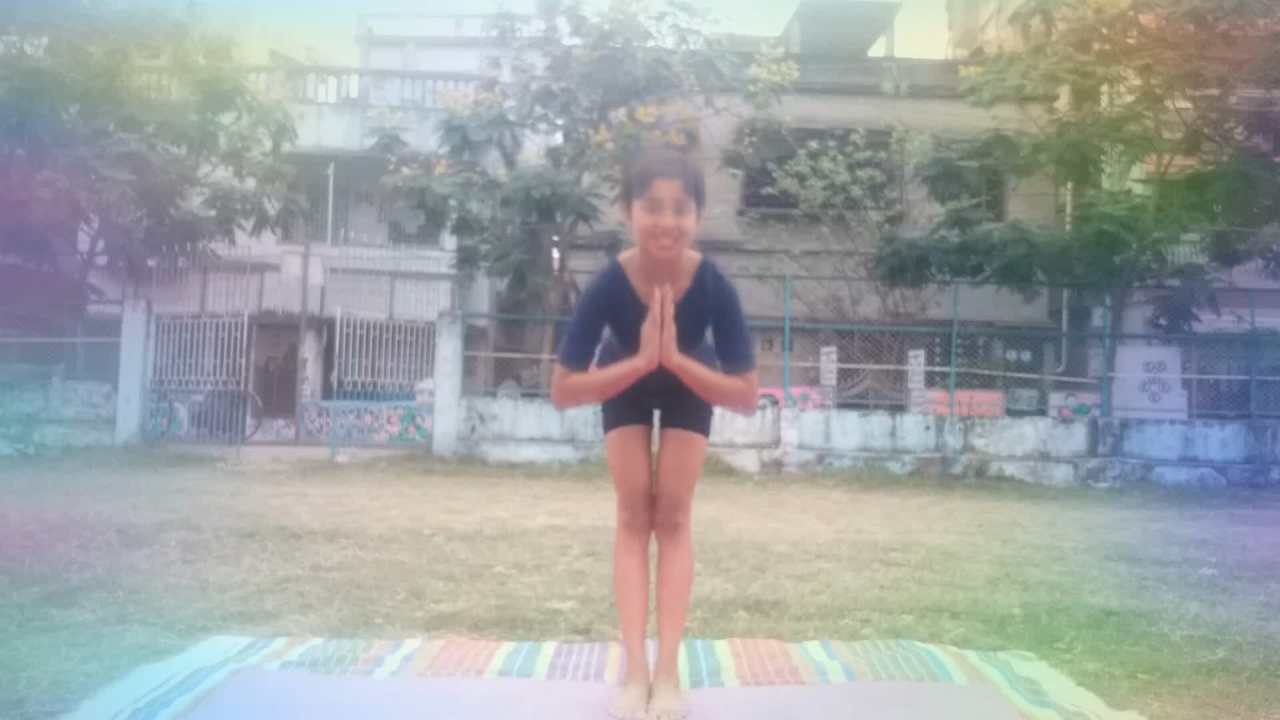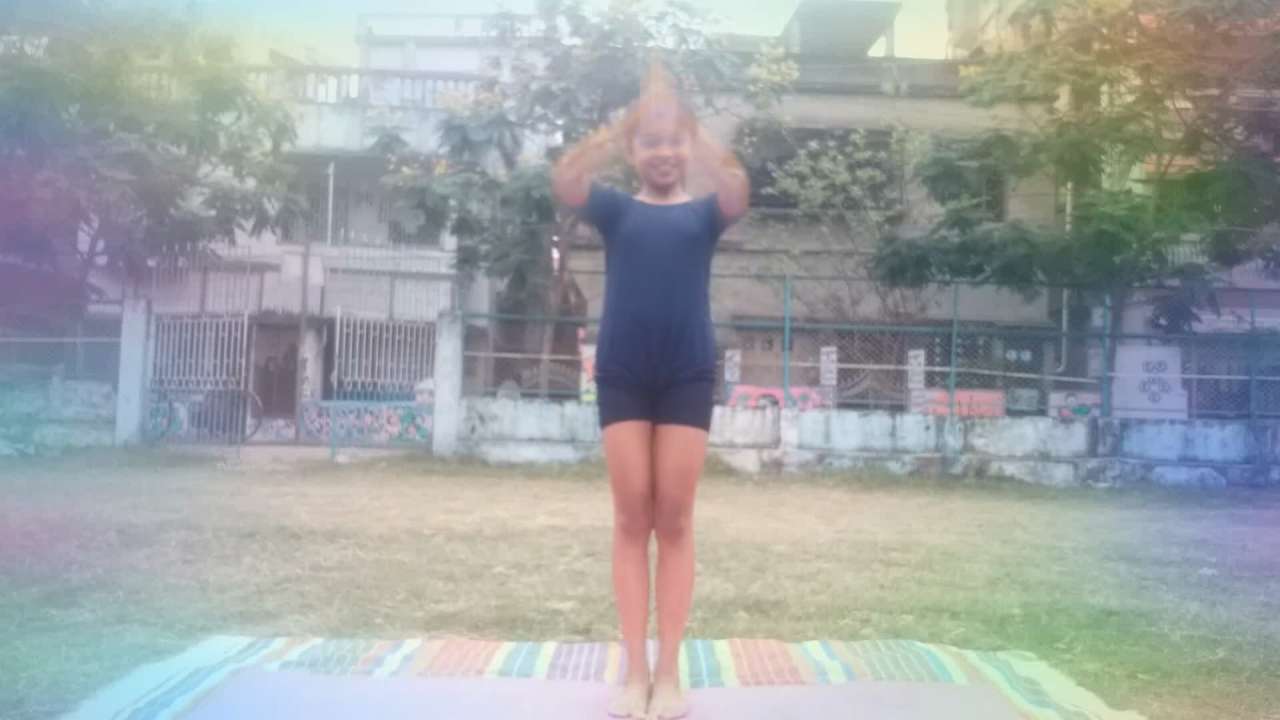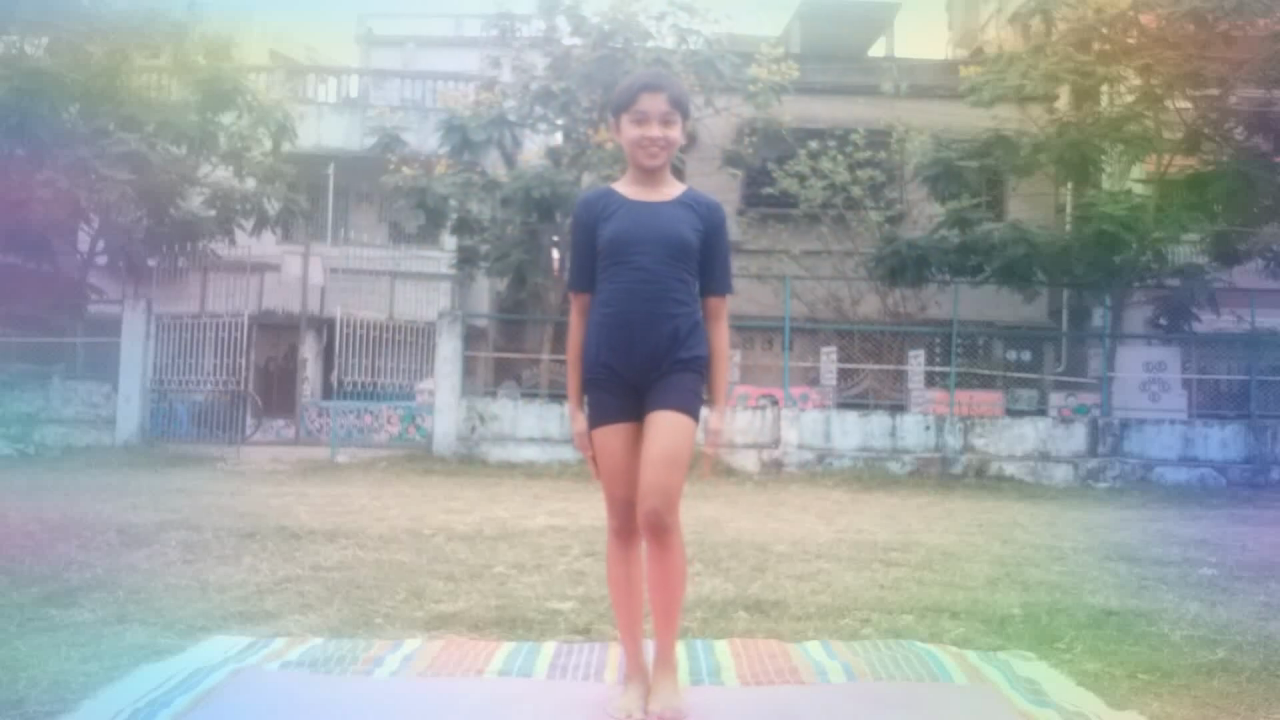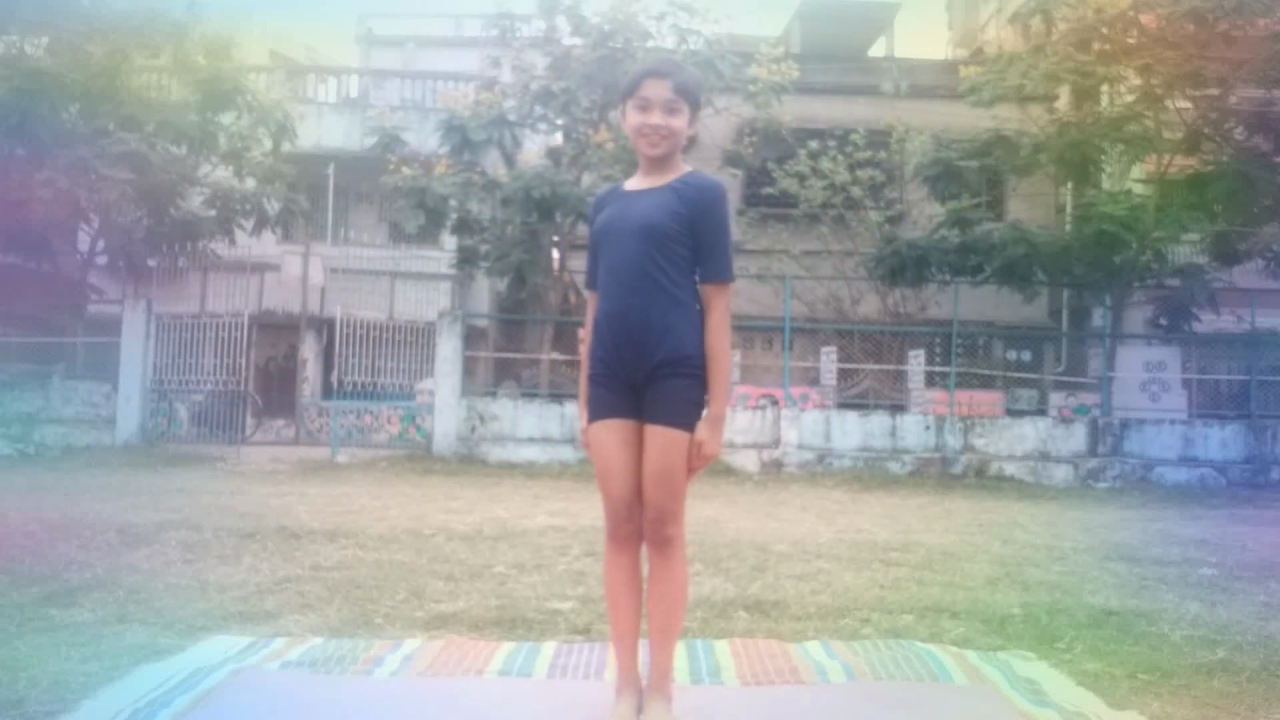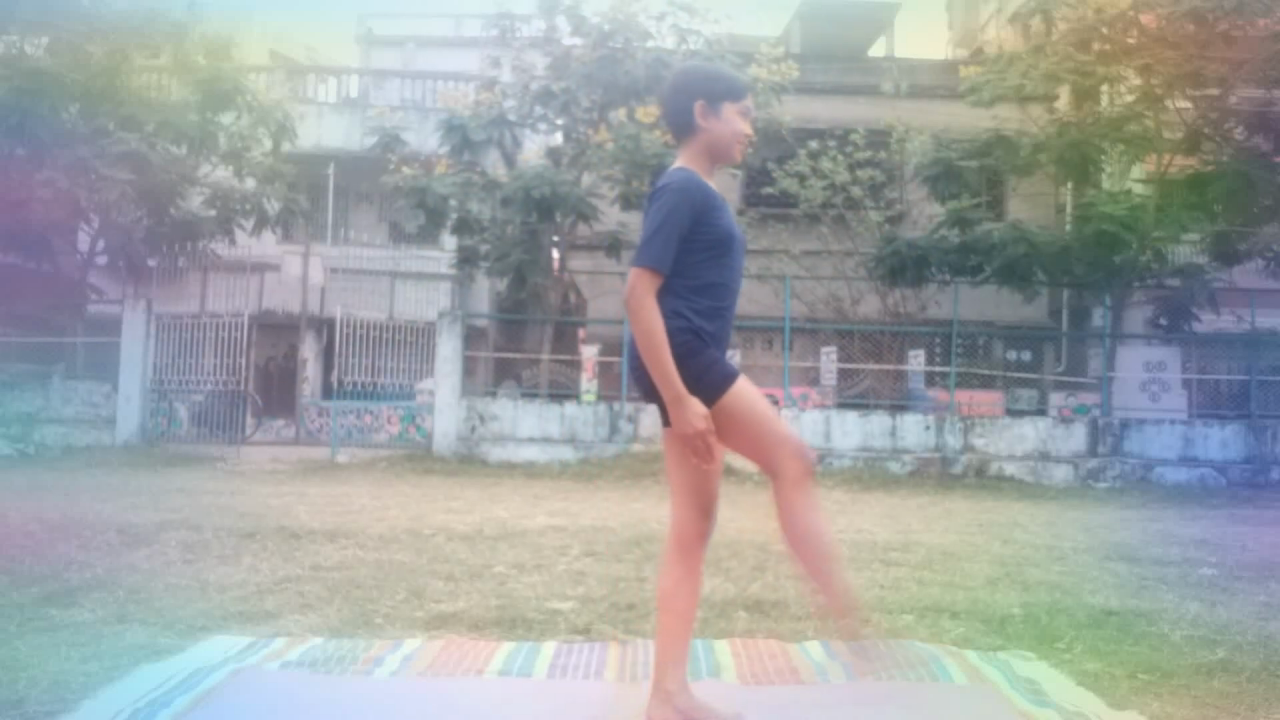
dt=1s
person 1, frame 1
left shoulder: (714, 286)
right shoulder: (608, 284)
left elbow: (746, 395)
right elbow: (563, 388)
left wrist: (677, 359)
right wrist: (641, 361)
left hip: (689, 388)
right hip: (626, 383)
left knee: (672, 516)
right knee: (634, 515)
left ankle: (668, 671)
right ankle: (634, 670)
person 1, frame 2
left shoulder: (704, 212)
right shoulder: (617, 211)
left elbow: (736, 191)
right elbow: (565, 186)
left wrist: (686, 123)
right wrist: (621, 126)
left hip: (688, 375)
right hip: (621, 375)
left knee: (674, 520)
right knee: (632, 518)
person 1, frame 3
left shoulder: (704, 212)
right shoulder: (594, 208)
left elbow: (716, 314)
right elbow: (580, 311)
left wrist: (720, 405)
right wrist: (574, 403)
left hip: (677, 373)
right hip: (610, 377)
left knee: (659, 515)
right knee: (622, 524)
person 1, frame 4
left shoulder: (703, 194)
right shoulder: (606, 203)
left elbow: (716, 306)
left wrist: (716, 411)
right wrist: (584, 399)
left hip: (676, 373)
right hip: (611, 377)
left knee: (664, 529)
right knee: (621, 527)
person 1, frame 5
left shoulder: (696, 192)
right shoulder: (681, 190)
right elbow: (638, 294)
right wrist: (681, 396)
left hip: (693, 364)
right hip: (682, 360)
left knee: (691, 523)
right knee: (792, 460)
right ankle: (839, 606)
